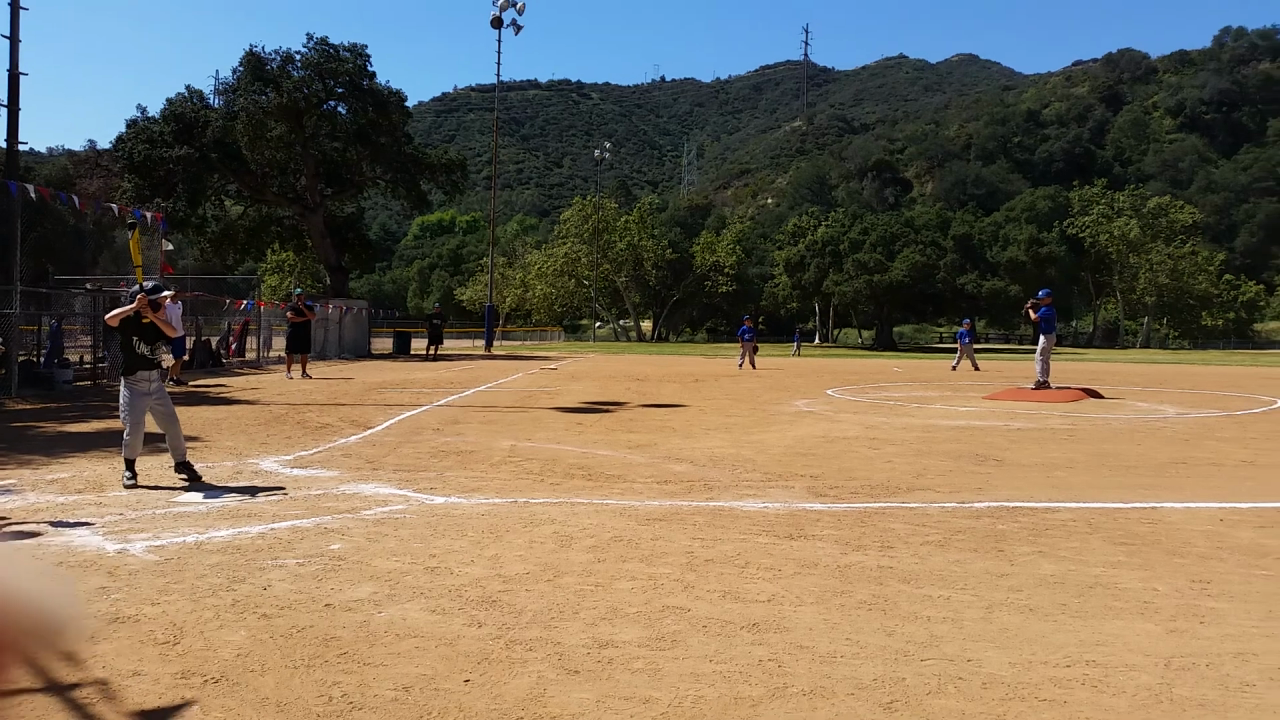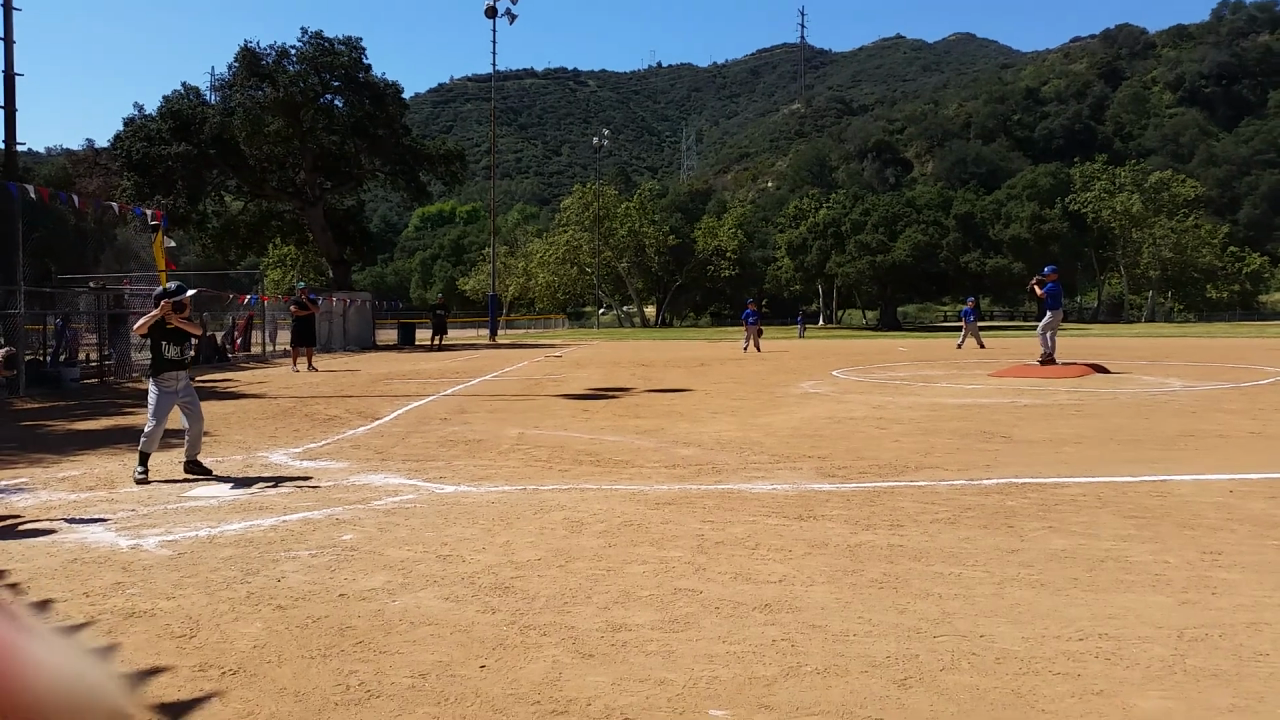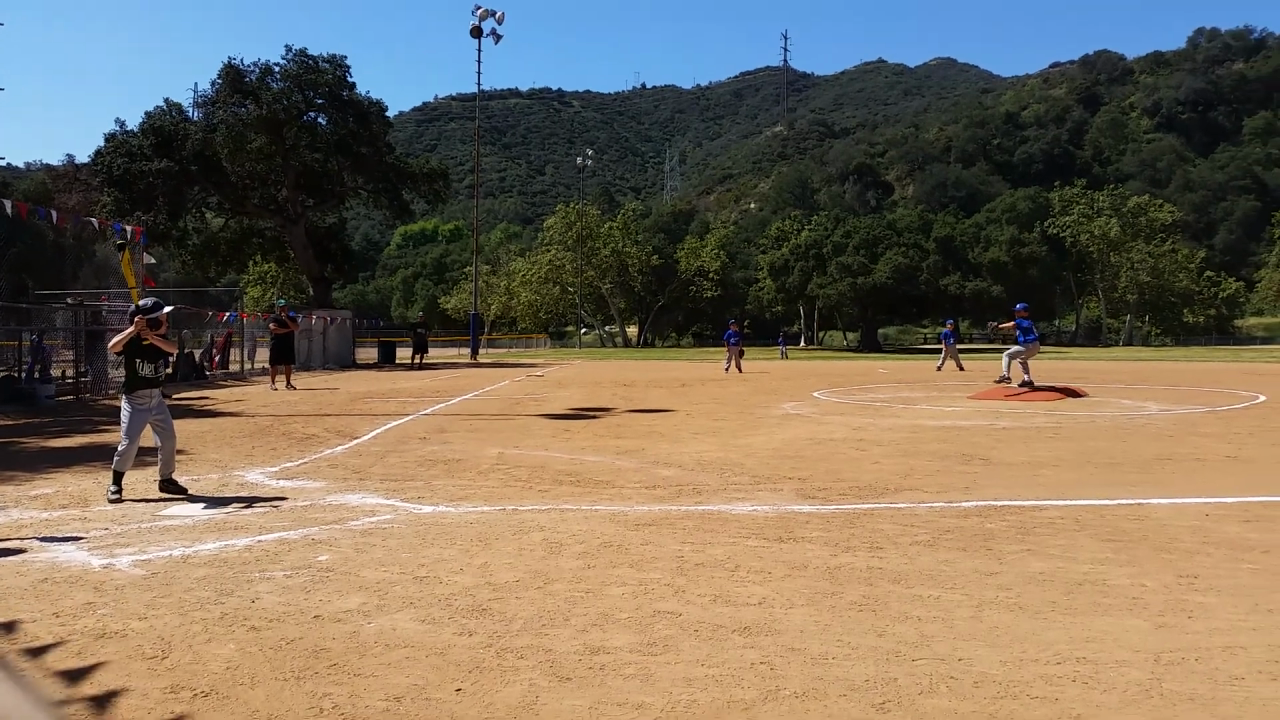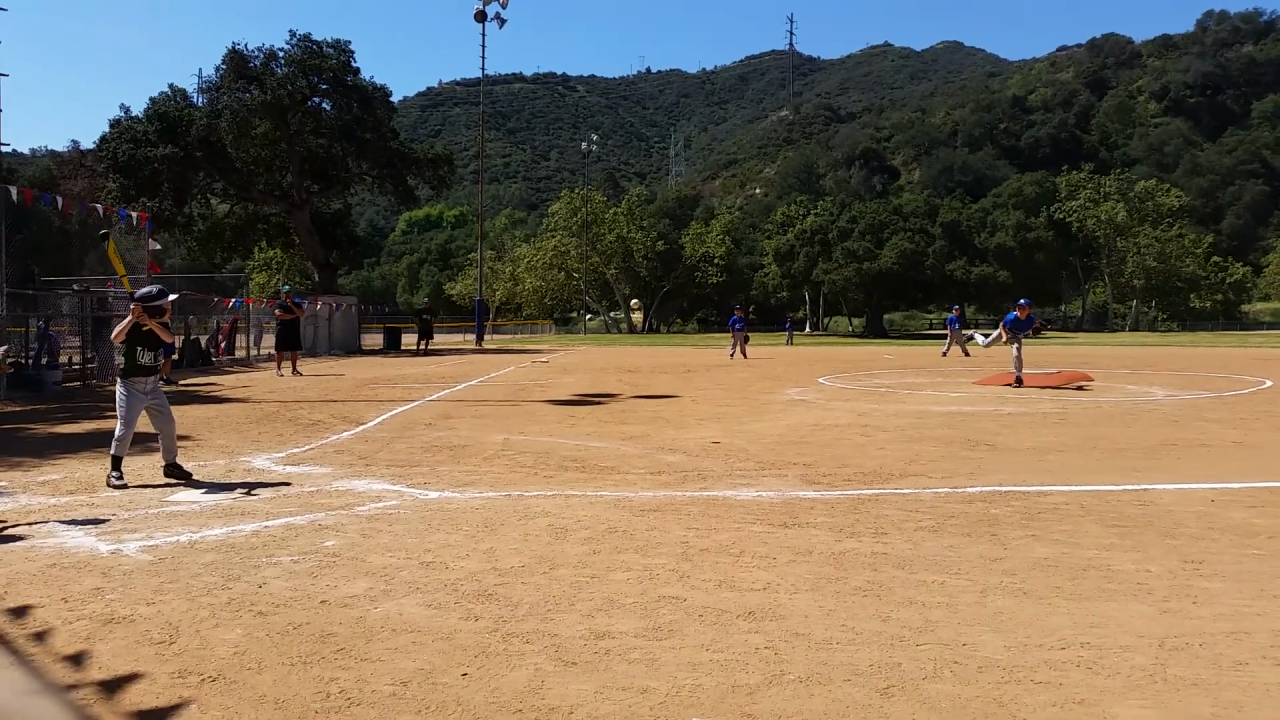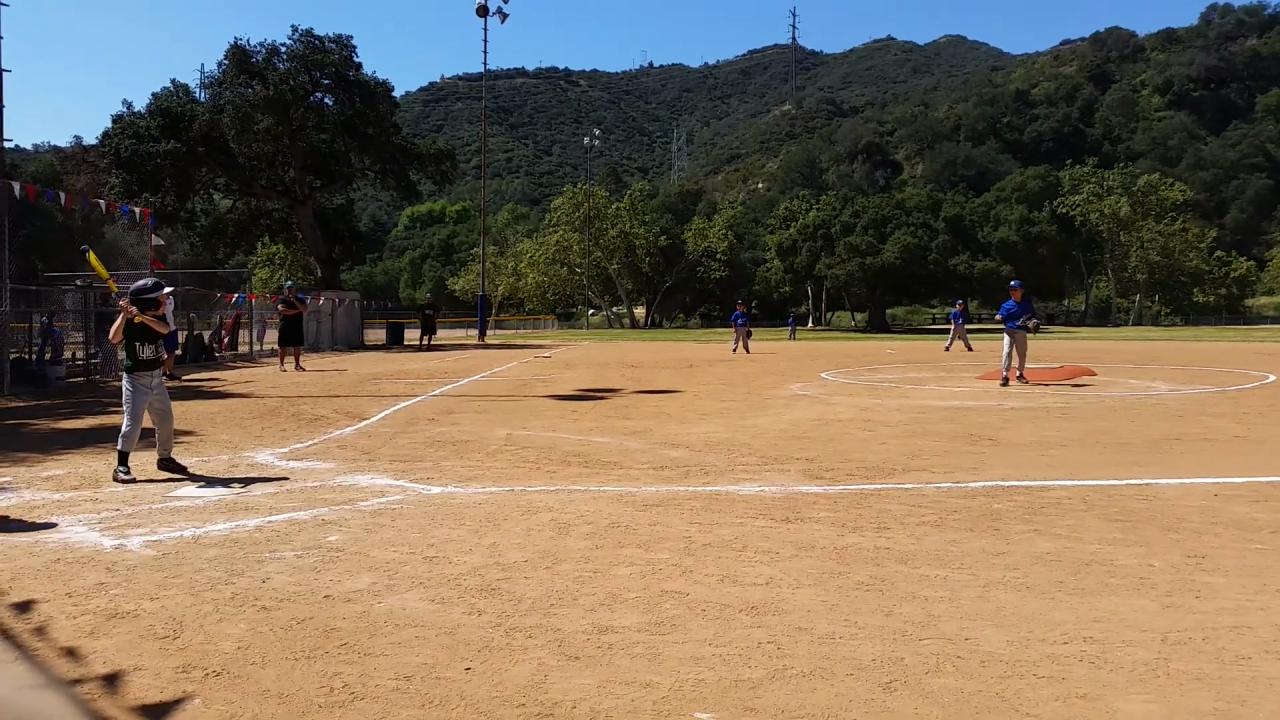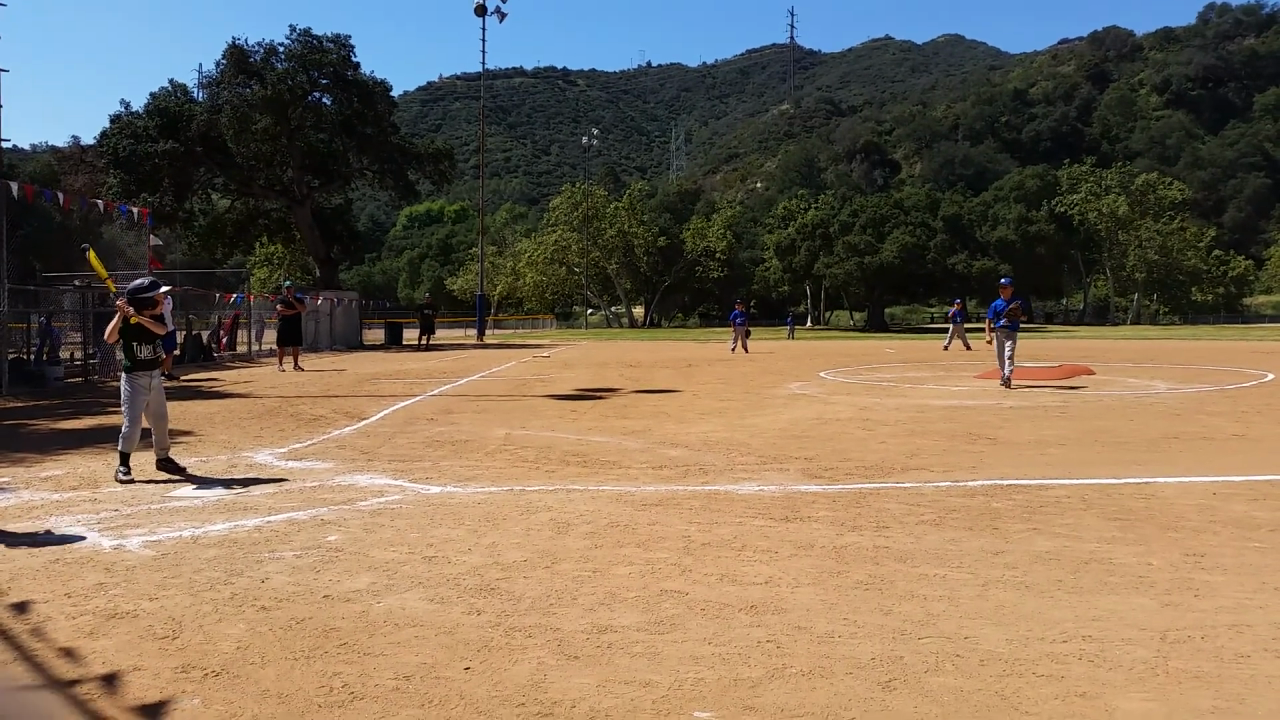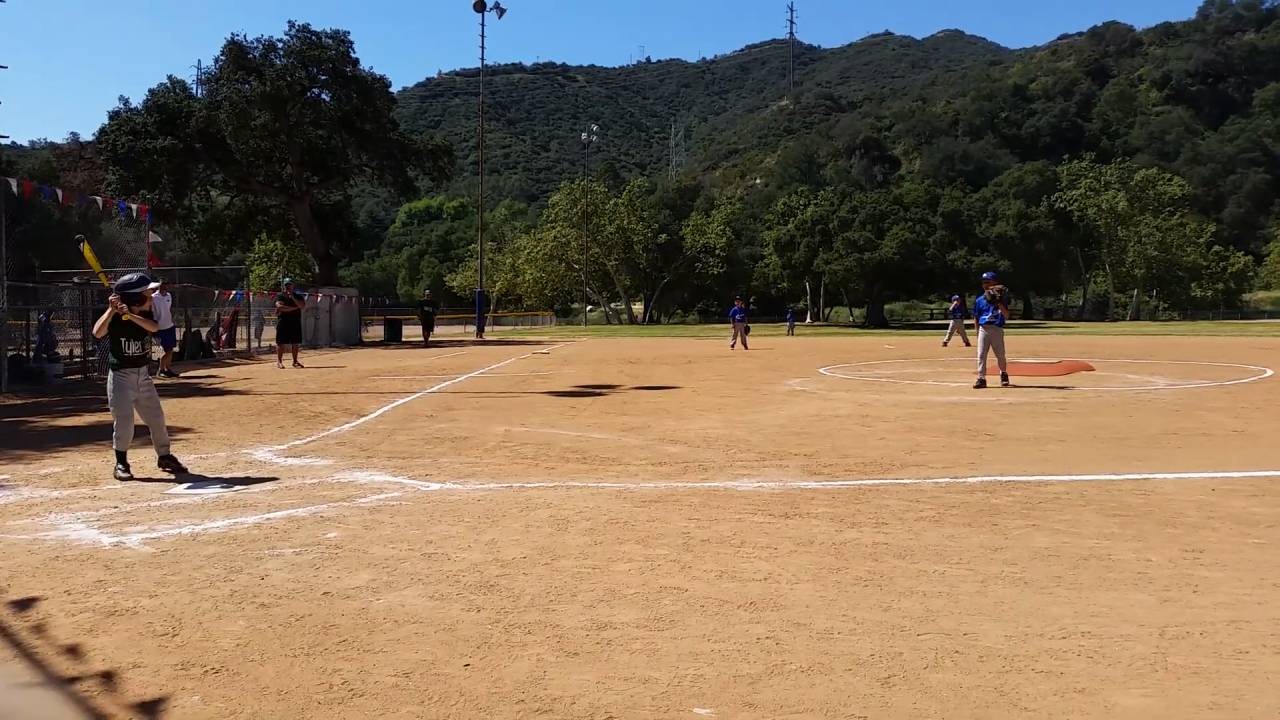
dt=0.7s
person 1, frame 1
left shoulder: (158, 323)
right shoulder: (129, 322)
left elbow: (173, 333)
right elbow: (109, 319)
left wrist: (153, 317)
right wrist: (134, 307)
left hip: (156, 382)
right hip: (133, 383)
left knee: (171, 424)
right knee: (133, 428)
left ankle: (181, 463)
right ankle: (129, 471)
person 1, frame 2
left shoulder: (184, 323)
right shoulder: (157, 324)
left elbow: (198, 330)
right elbow: (137, 329)
left wrist: (177, 321)
right wrist: (158, 312)
left hip: (183, 380)
right hip: (161, 382)
left knee: (196, 421)
right knee: (156, 423)
left ankle: (191, 461)
right ankle: (141, 466)
person 1, frame 3
left shoulder: (160, 340)
right shoulder: (132, 341)
left elbow: (173, 348)
right elbow: (112, 347)
left wrist: (152, 338)
right wrist: (133, 329)
left hip: (156, 398)
right hip: (134, 399)
left knee: (168, 439)
right knee: (129, 442)
left ankle: (166, 479)
right ankle: (115, 485)
person 1, frame 4
left shoulder: (160, 327)
right shoulder: (134, 328)
left elbow: (170, 338)
right elbow: (115, 338)
left wrist: (151, 323)
right wrist: (132, 317)
left hip: (152, 385)
right hip: (130, 385)
left knee: (167, 423)
right knee: (126, 427)
left ankle: (171, 464)
right ankle: (114, 472)
person 1, frame 5
left shoulder: (158, 319)
right shoulder: (129, 323)
left elbow: (165, 329)
right elbow: (113, 338)
left wrist: (142, 317)
right wrist: (123, 314)
left hip: (156, 378)
right hip: (135, 379)
left knee: (165, 419)
right knee: (133, 421)
left ankle: (165, 458)
right ankle: (121, 467)
person 1, frame 6
left shoulder: (156, 318)
right shoulder: (126, 323)
left elbow: (162, 330)
right elbow: (109, 338)
left wrist: (139, 318)
right wrist: (120, 314)
left hip: (155, 377)
right hip: (134, 379)
left knee: (160, 420)
right knee: (132, 421)
left ankle: (163, 458)
right ankle: (123, 466)
person 1, frame 7
left shoulder: (144, 315)
right shoulder: (115, 319)
left elbow: (154, 327)
right elbow: (97, 333)
left wrist: (130, 315)
right wrist: (111, 310)
left hip: (143, 374)
right hip: (121, 376)
left knee: (156, 416)
right knee: (124, 420)
left ankle: (165, 456)
right ankle: (121, 463)
